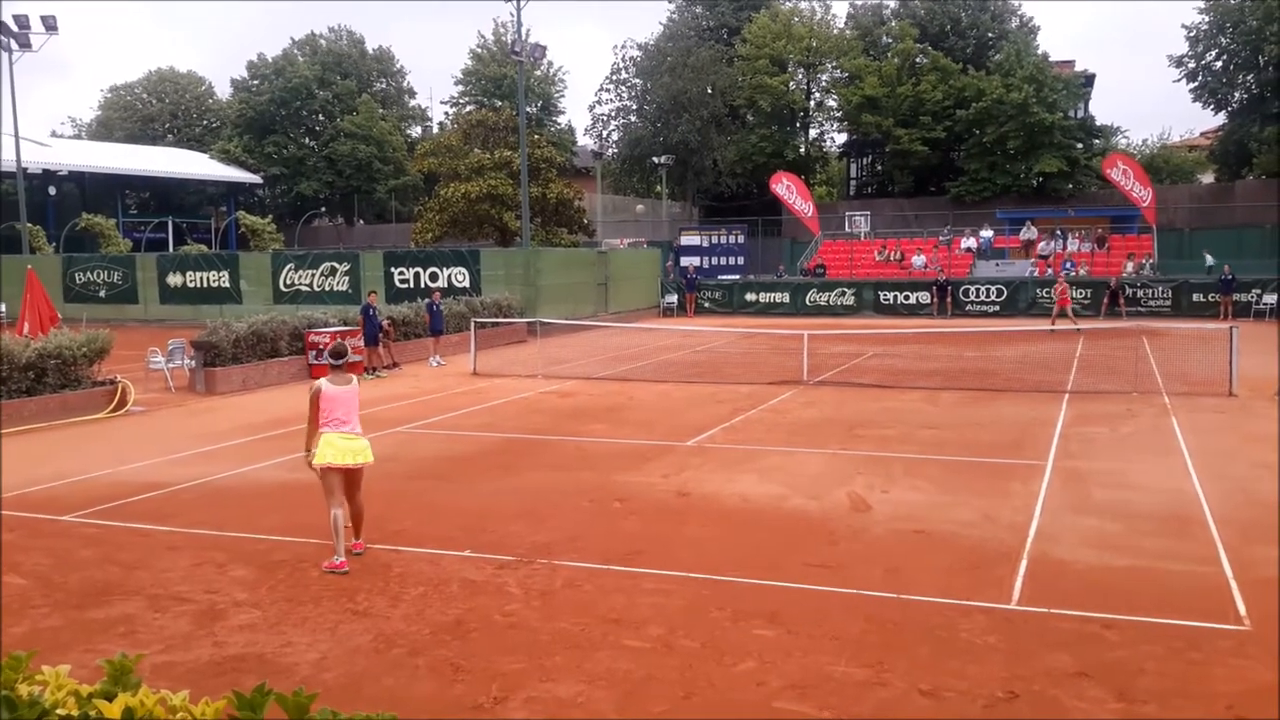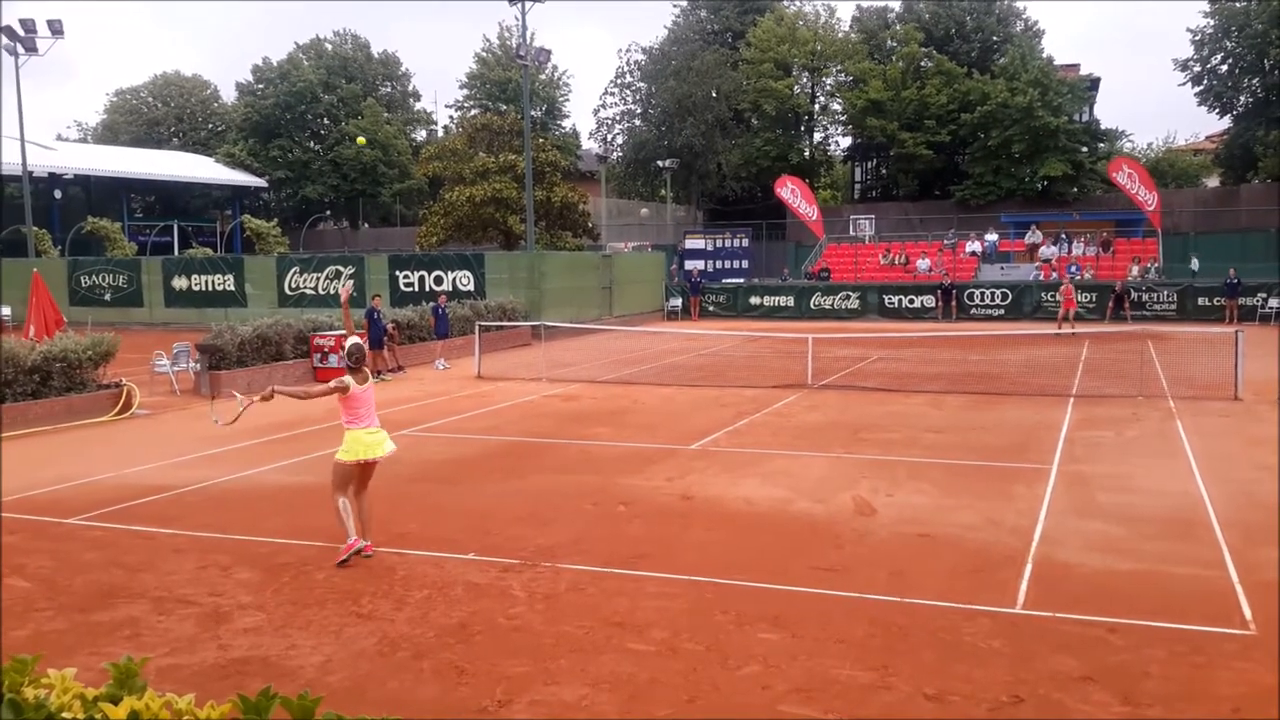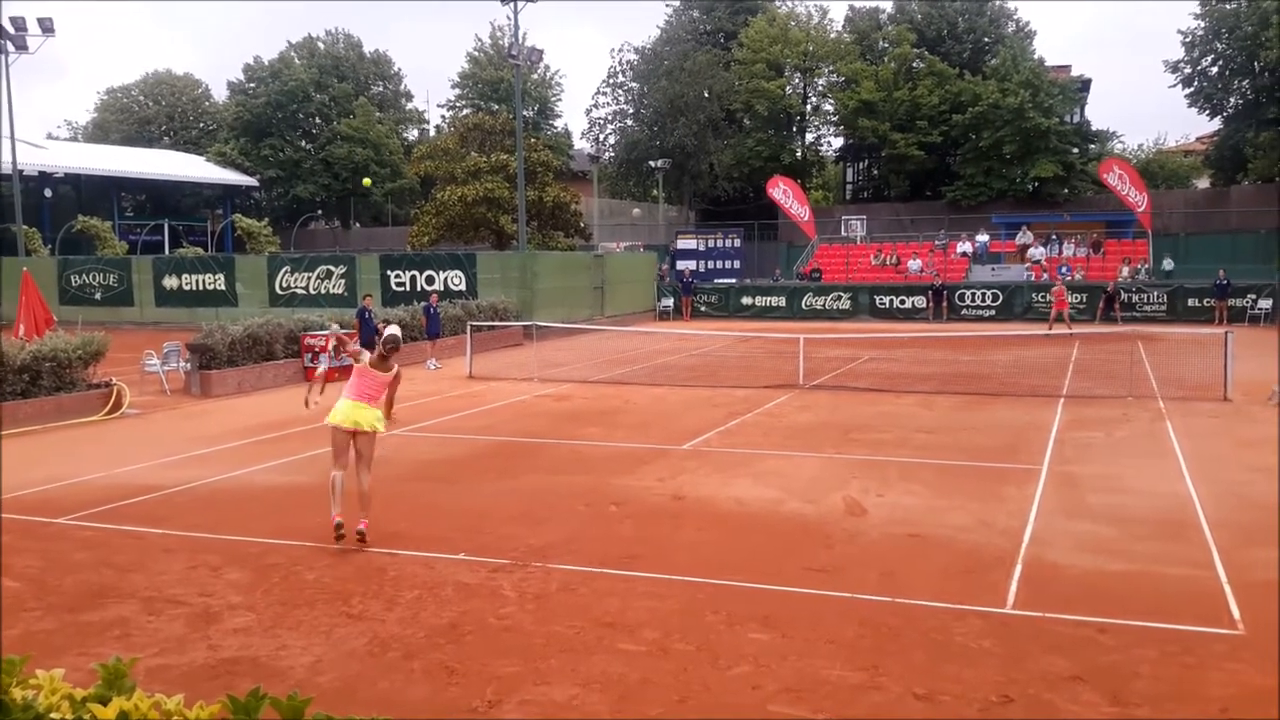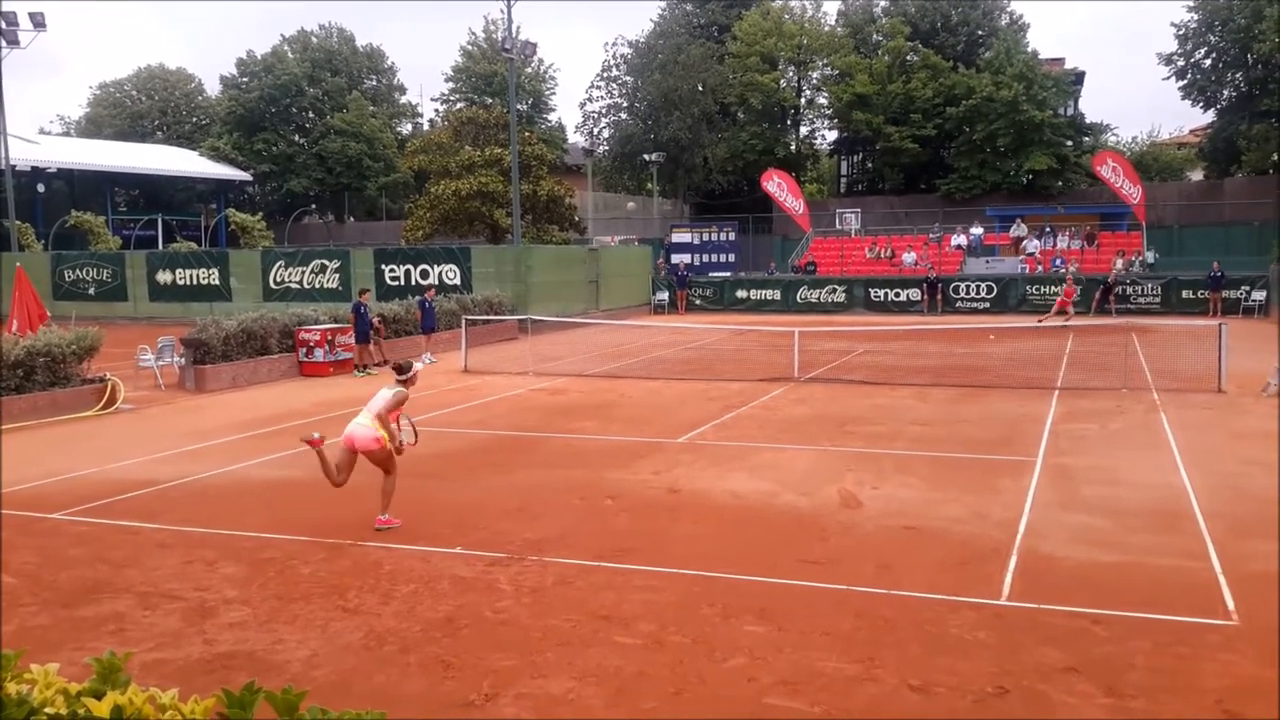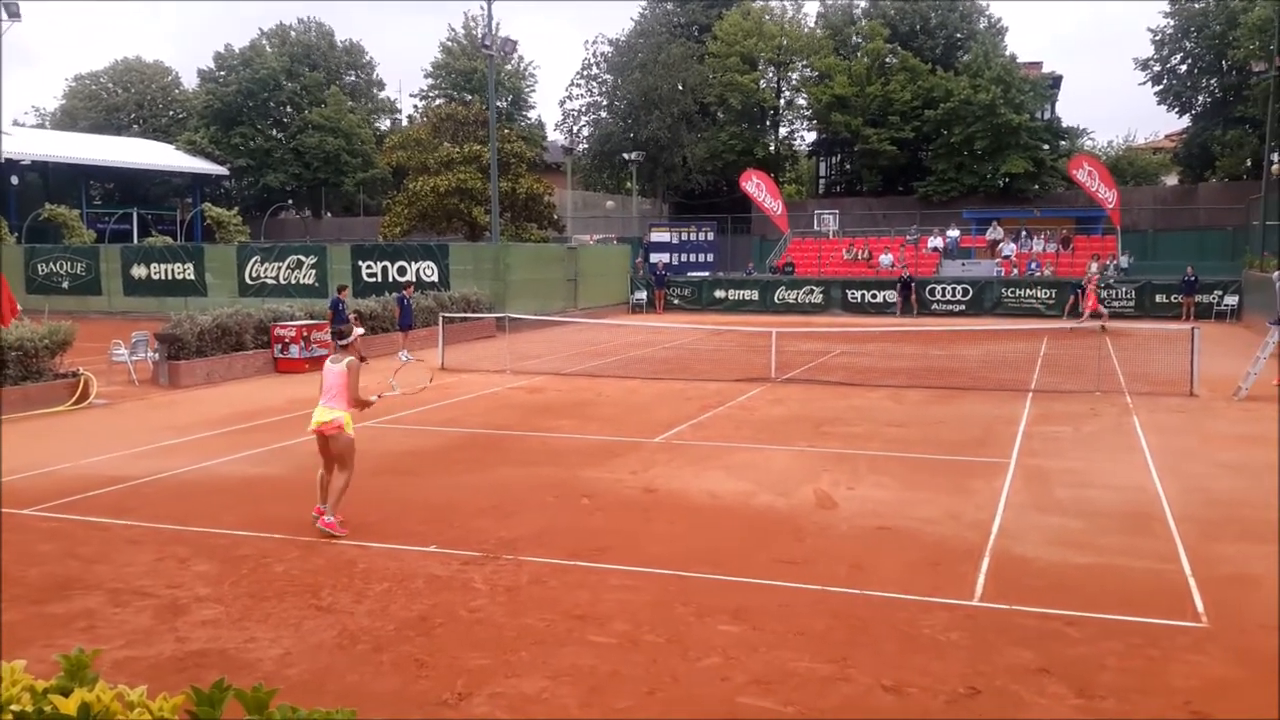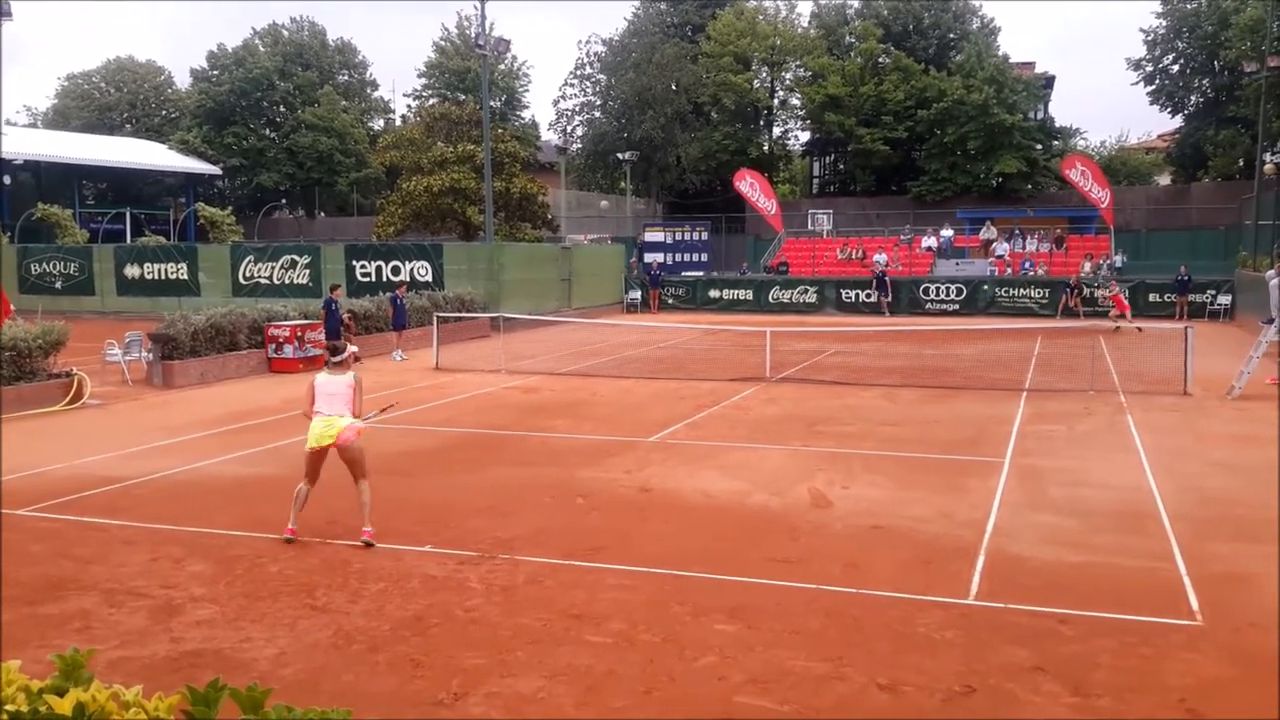
dt=0.5s
person 1, frame 1
left shoulder: (319, 387)
right shoulder: (354, 381)
left elbow: (313, 423)
left wrist: (308, 451)
left hip: (332, 446)
right hip: (356, 444)
left knee: (335, 503)
right knee: (354, 497)
left ankle: (340, 559)
right ankle: (358, 542)
person 1, frame 2
left shoulder: (343, 384)
right shoulder: (367, 374)
left elbow: (306, 393)
right elbow: (353, 336)
left wrist: (275, 390)
right wrist: (345, 305)
left hip: (356, 442)
right hip: (375, 440)
left knee: (340, 494)
right knee: (360, 492)
left ankle: (353, 539)
right ankle: (366, 543)
person 1, frame 3
left shoulder: (363, 357)
right shoulder: (395, 372)
left elbow: (341, 343)
right elbow: (390, 400)
right wrist: (387, 417)
left hip: (346, 413)
right hip: (368, 417)
left knee: (339, 468)
right knee: (364, 470)
left ankle: (337, 516)
right ankle: (362, 522)
person 1, frame 4
left shoulder: (387, 389)
right shoulder: (402, 393)
right elbow: (380, 414)
left wrist: (393, 438)
right wrist: (395, 440)
left hip: (352, 430)
right hip: (369, 436)
left knee: (337, 480)
right knee: (390, 472)
left ankle: (318, 443)
right ankle: (383, 518)
person 1, frame 5
left shoulder: (329, 361)
right shoulder: (352, 362)
left elbow: (326, 392)
right elbow: (354, 398)
left wrist: (359, 402)
right wrist: (368, 402)
left hip: (320, 416)
right hip: (337, 419)
left knee: (328, 466)
right knee: (344, 471)
left ankle: (321, 509)
right ankle: (328, 518)
person 1, frame 6
left shoulder: (317, 378)
right shoulder: (354, 377)
left elbow: (307, 410)
right elbow: (358, 412)
right wrist: (350, 419)
left hip: (318, 431)
right hip: (345, 431)
left knee: (308, 481)
right knee: (362, 480)
left ankle: (290, 528)
right ankle: (367, 530)
